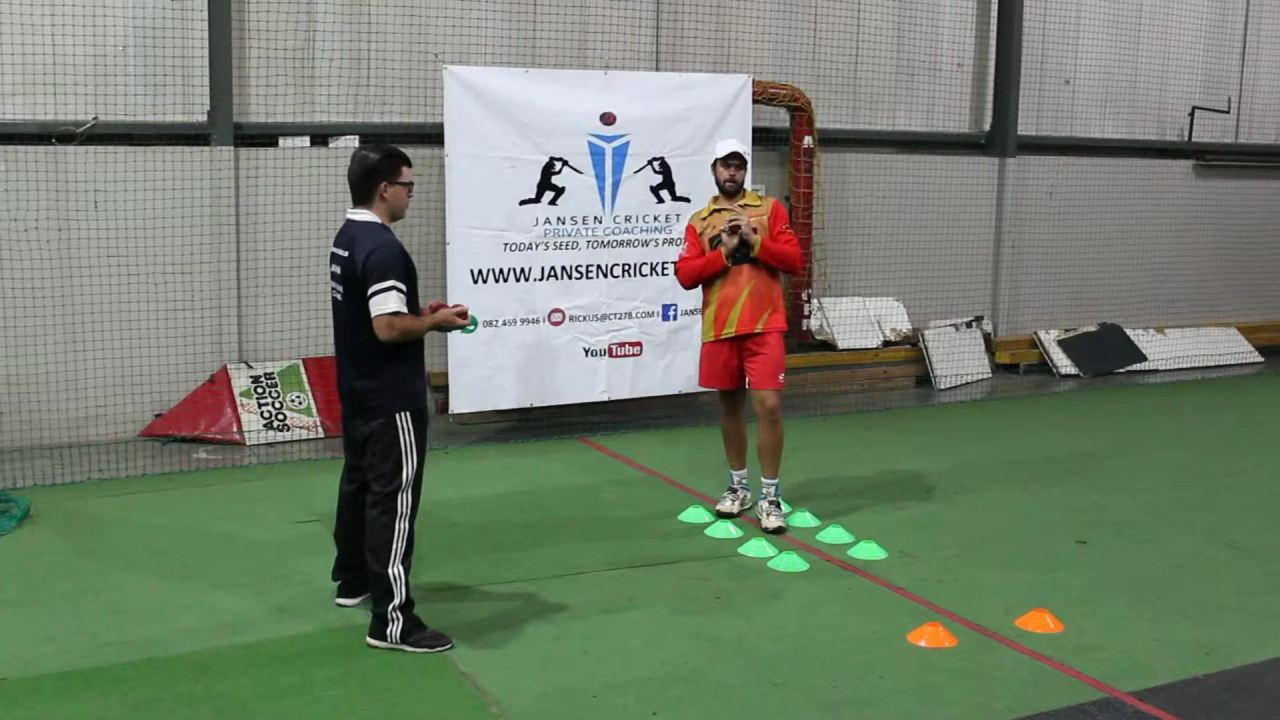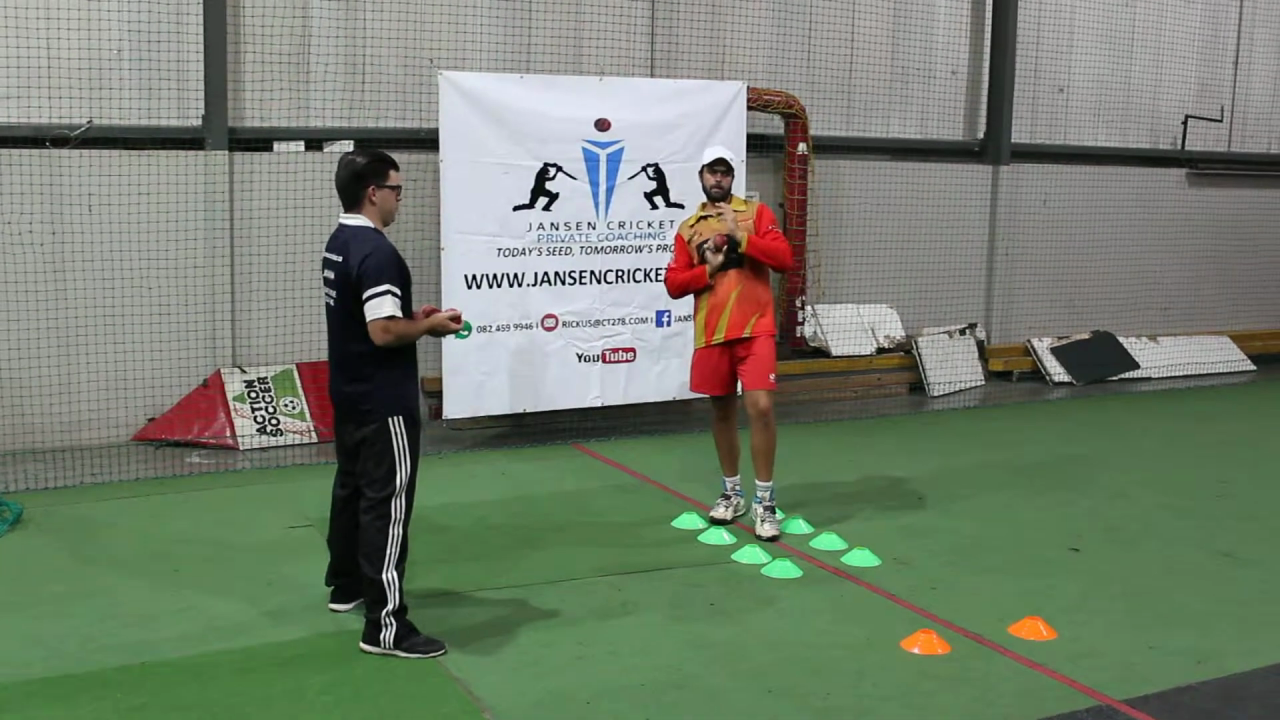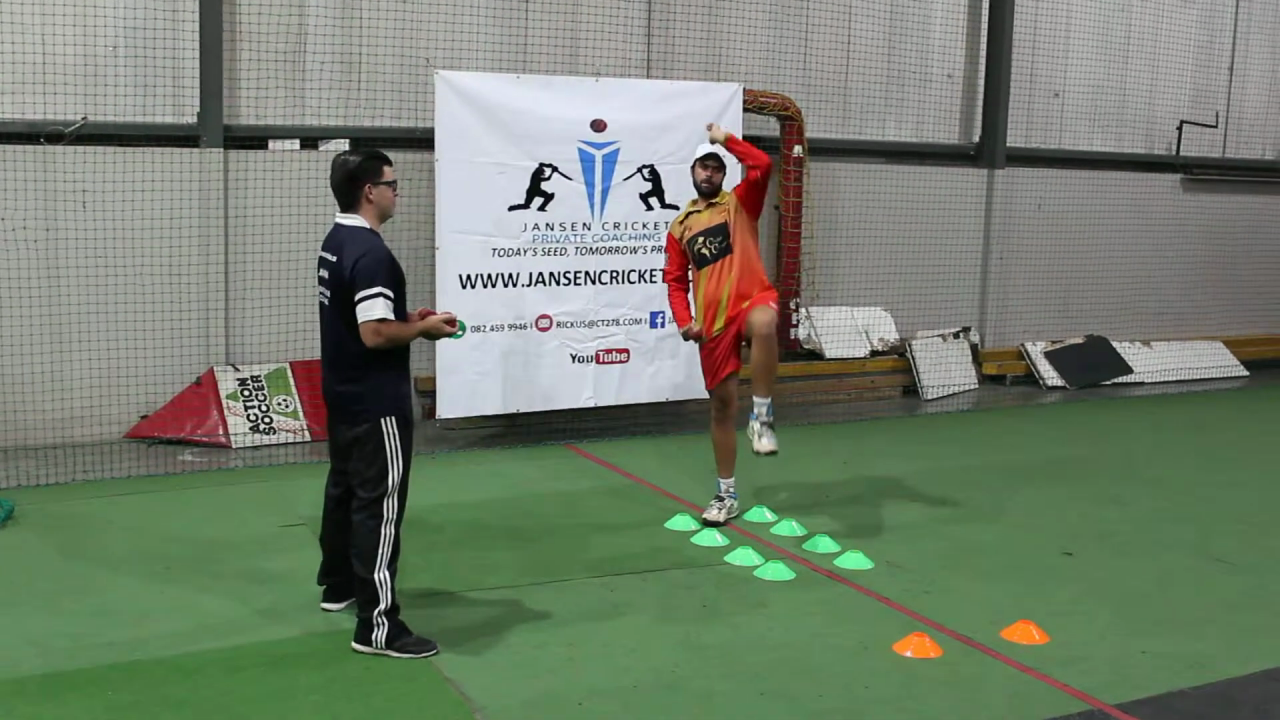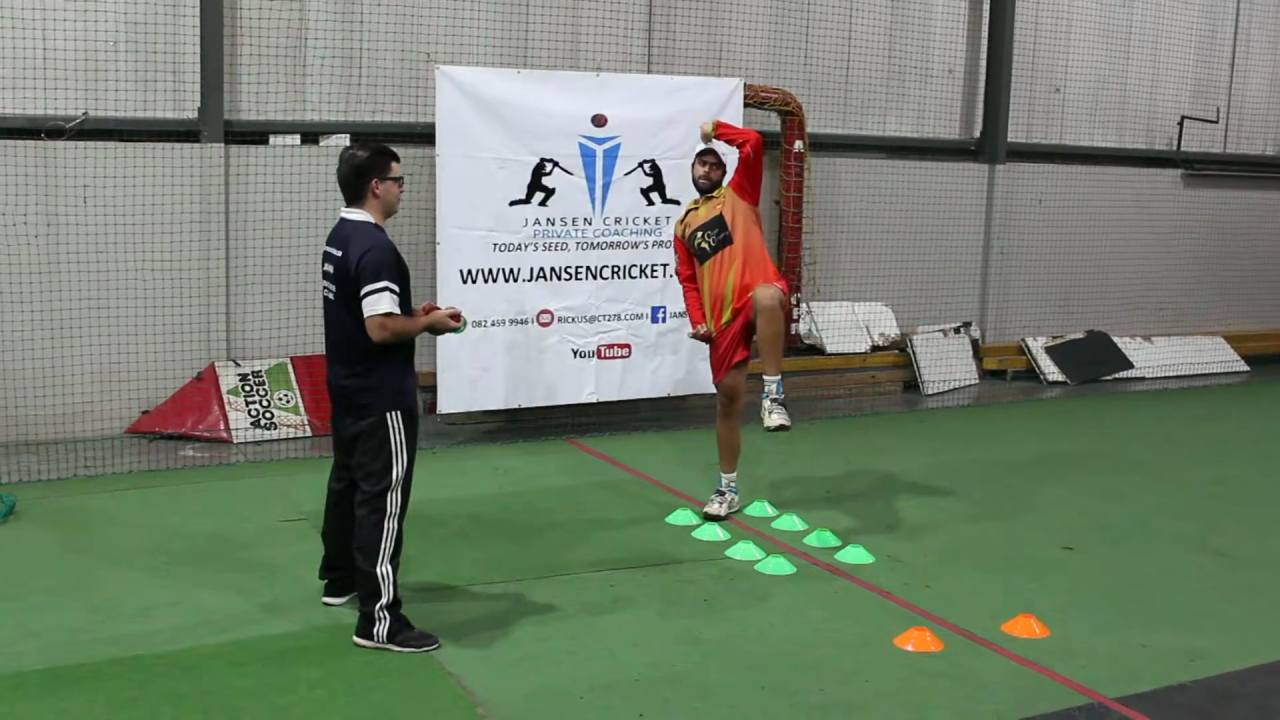
dt=0.7s
person 1, frame 1
left shoulder: (347, 237)
right shoulder: (383, 248)
right elbow: (388, 327)
left wrist: (419, 311)
right wrist: (435, 321)
left hip: (358, 389)
right hip: (390, 398)
left knee: (360, 483)
right knee: (393, 501)
left ankle: (353, 579)
right ankle: (392, 620)
person 1, frame 2
left shoulder: (338, 243)
right shoulder: (376, 252)
right elbow: (384, 332)
left wrist: (411, 315)
right wrist: (430, 326)
left hip: (350, 395)
right hip: (383, 403)
left knee: (352, 488)
right knee: (387, 505)
left ankle: (346, 585)
right ankle: (385, 625)
person 1, frame 3
left shoulder: (335, 241)
right shoulder: (370, 253)
right elbow: (375, 334)
left wrist: (405, 316)
right wrist: (424, 328)
left hip: (343, 394)
right hip: (375, 403)
left knee: (345, 488)
right knee: (379, 505)
left ankle: (338, 584)
right ankle: (377, 625)
person 1, frame 4
left shoulder: (340, 236)
right shoulder: (375, 248)
right elbow: (381, 328)
left wrist: (410, 312)
right wrist: (429, 323)
left hip: (348, 388)
right hip: (381, 397)
left knee: (348, 482)
right knee: (382, 500)
left ankle: (340, 578)
right ankle: (378, 619)
person 2, frame 1
left shoulder: (770, 209)
right shoulder: (699, 221)
left elbow: (794, 260)
right elbow: (685, 276)
left wrist: (753, 239)
right wrist: (724, 251)
left hip: (764, 327)
right hip: (719, 329)
left knee: (768, 406)
right knee: (730, 405)
left ankle: (770, 496)
right ankle: (738, 486)
person 2, frame 2
left shoulder: (756, 213)
right shoulder: (688, 228)
left elbow: (784, 259)
right elbow: (673, 284)
left wrist: (741, 237)
right wrist: (708, 269)
left hip: (754, 330)
right hip: (711, 334)
left knee: (761, 408)
right knee: (722, 411)
left ankle: (764, 500)
right ankle: (731, 492)
person 2, frame 3
left shoulder: (741, 203)
right shoulder: (679, 226)
left elbow: (762, 165)
right elbow: (675, 281)
left wrist: (725, 140)
right wrist: (684, 322)
left hip: (752, 305)
right hip: (713, 321)
left knee: (765, 323)
right knee: (721, 404)
left ankle: (761, 414)
right ankle: (726, 494)
person 2, frame 4
left shoulder: (740, 194)
right shoulder: (684, 224)
left elbow: (753, 142)
right elbow: (688, 280)
left wrist: (715, 128)
right wrist: (698, 321)
left hip: (759, 297)
right hip: (722, 317)
left knee: (766, 297)
right knee: (728, 398)
left ankle: (774, 393)
right ankle: (728, 488)
